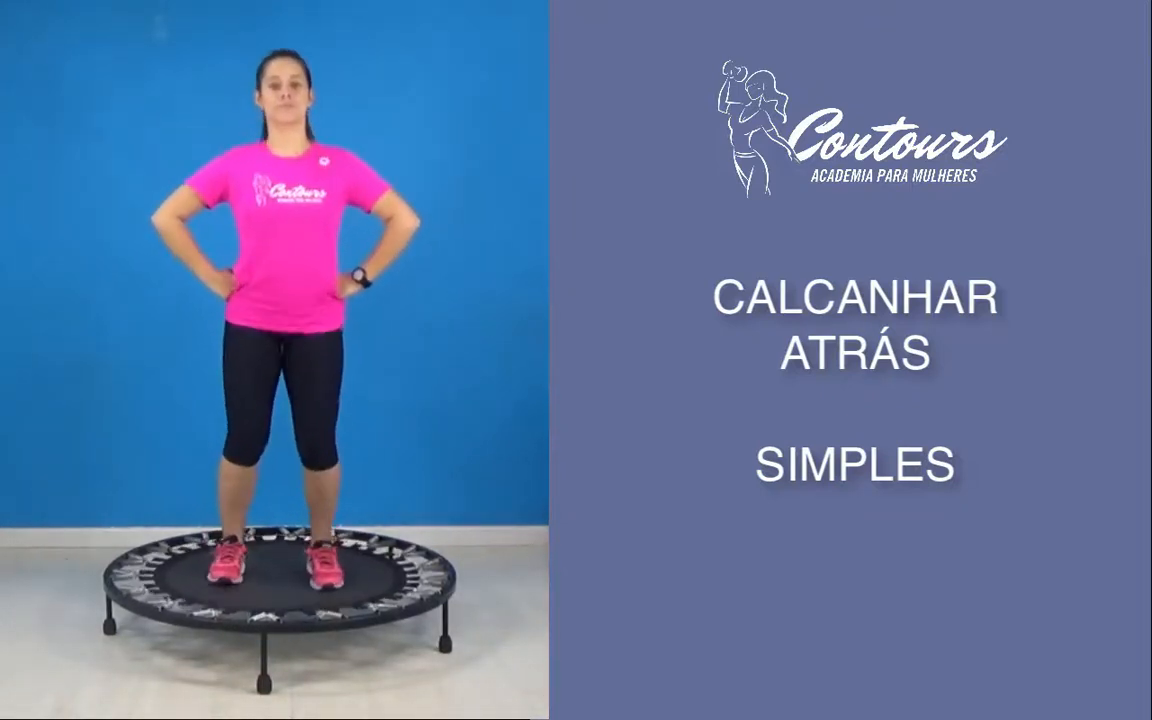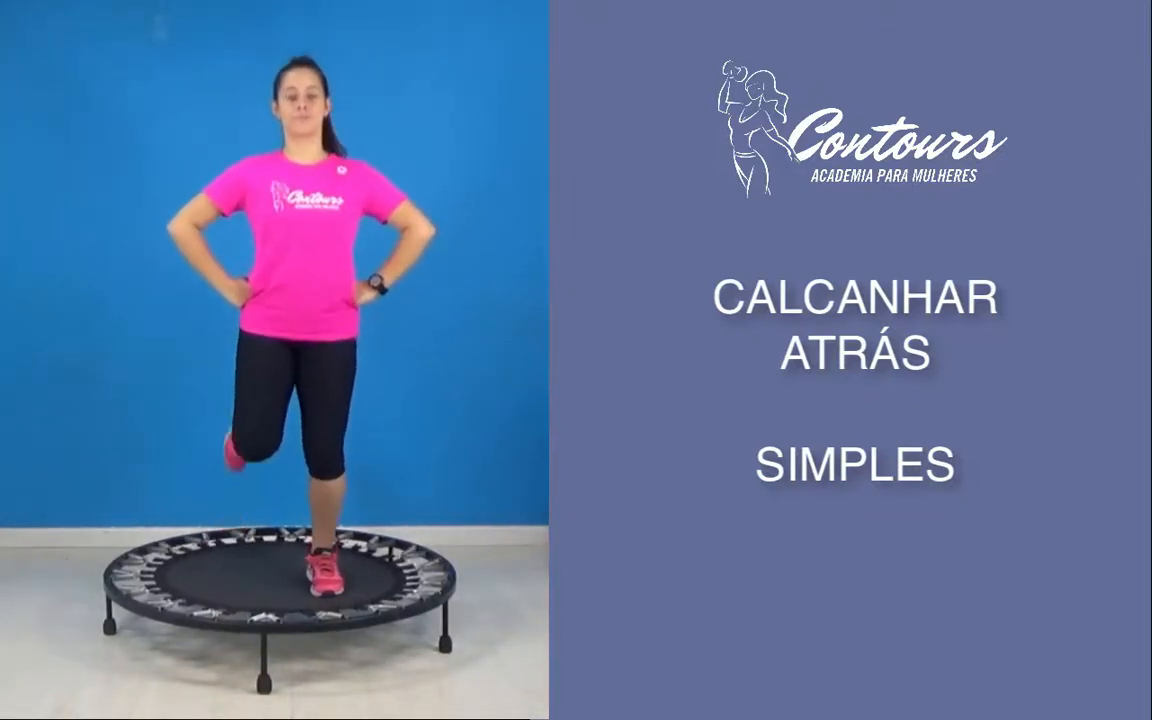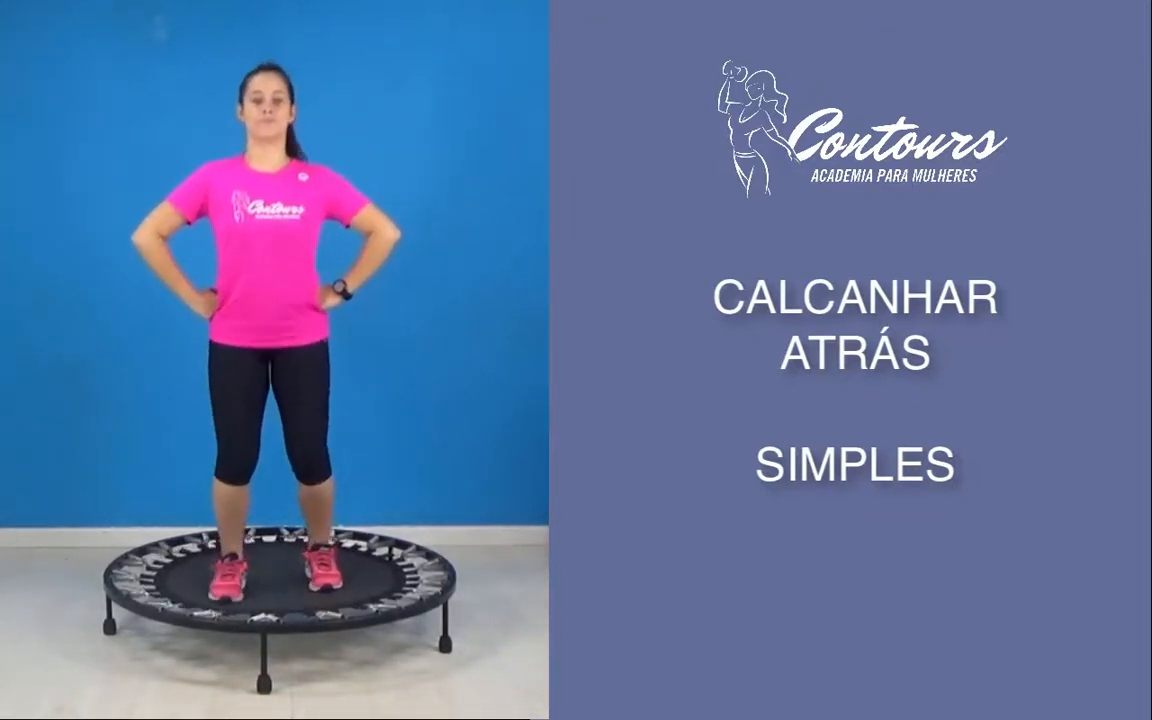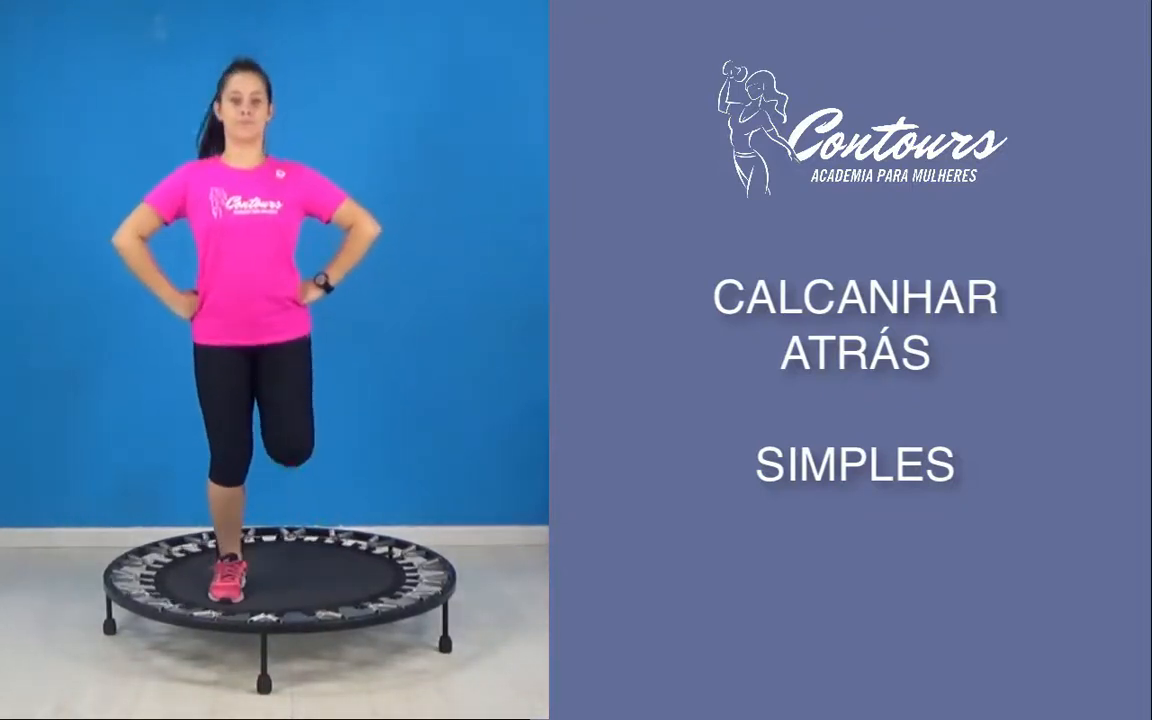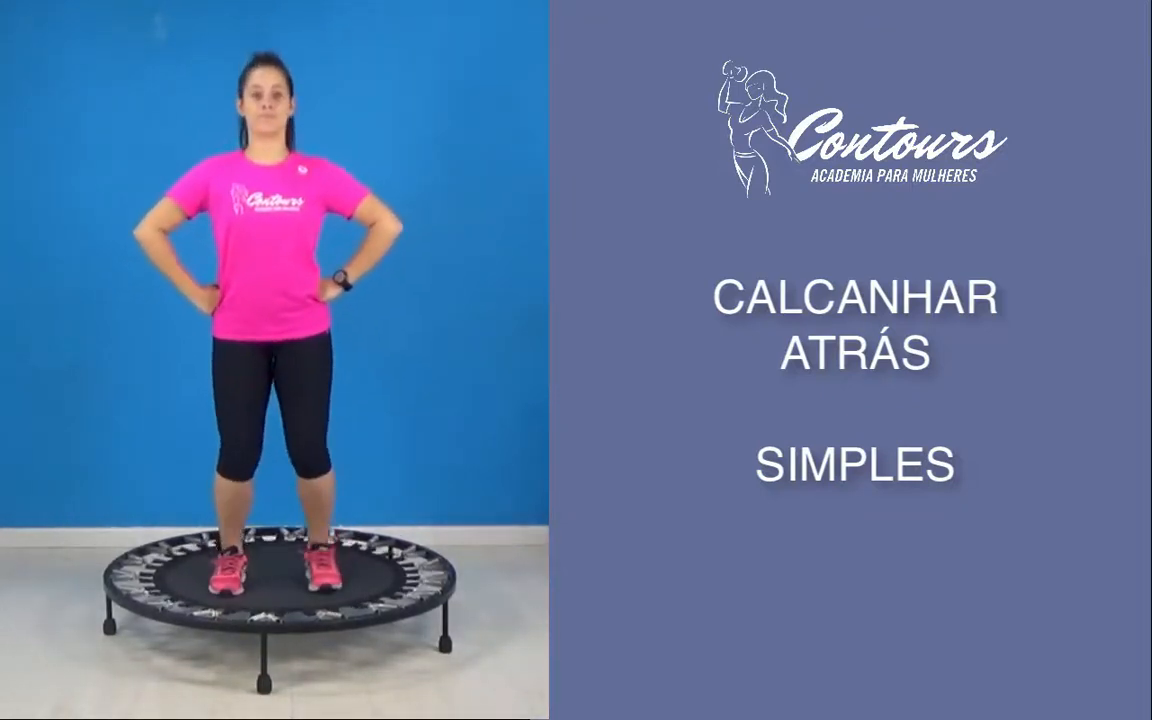
dt=0.4s
person 1, frame 1
left shoulder: (340, 166)
right shoulder: (235, 164)
left elbow: (405, 221)
right elbow: (166, 218)
left wrist: (359, 279)
right wrist: (213, 278)
left hip: (319, 327)
right hip: (250, 325)
left knee: (318, 444)
right knee: (245, 440)
left ankle: (322, 545)
right ankle: (231, 544)
person 1, frame 2
left shoulder: (357, 176)
right shoulder: (251, 173)
left elbow: (420, 230)
right elbow: (182, 226)
left wrist: (375, 286)
right wrist: (228, 286)
left hip: (333, 336)
right hip: (264, 332)
left knee: (325, 452)
right knee: (256, 441)
left ankle: (323, 553)
right ankle: (243, 431)
person 1, frame 3
left shoulder: (319, 182)
right shoulder: (212, 178)
left elbow: (385, 233)
right elbow: (147, 237)
left wrist: (340, 290)
right wrist: (195, 297)
left hip: (303, 342)
right hip: (233, 343)
left knee: (310, 457)
right knee: (235, 459)
left ankle: (320, 550)
right ankle: (230, 558)
person 1, frame 4
left shoulder: (297, 179)
right shoulder: (191, 179)
left elbow: (366, 227)
right elbow: (127, 238)
left wrist: (322, 283)
right wrist: (175, 298)
left hip: (285, 337)
right hip: (217, 340)
left knee: (291, 446)
right knee: (229, 457)
left ankle: (286, 428)
right ankle: (229, 560)
person 1, frame 5
left shoulder: (320, 175)
right shoulder: (213, 174)
left elbow: (386, 224)
right elbow: (150, 231)
left wrist: (341, 281)
right wrist: (196, 292)
left hip: (305, 334)
right hip: (236, 337)
left knee: (309, 451)
right knee: (238, 454)
left ankle: (321, 550)
right ankle: (230, 554)
